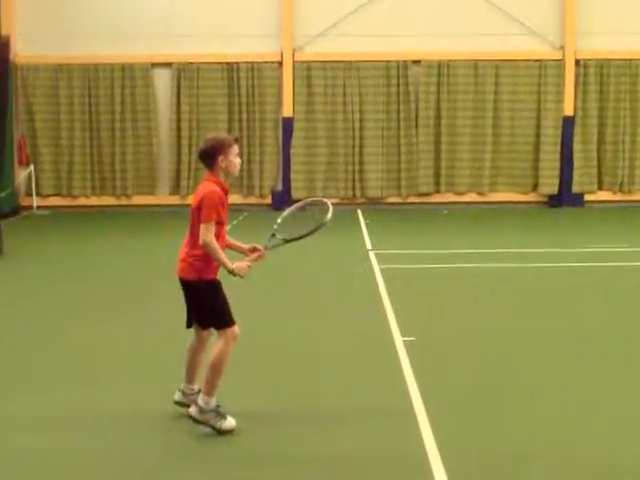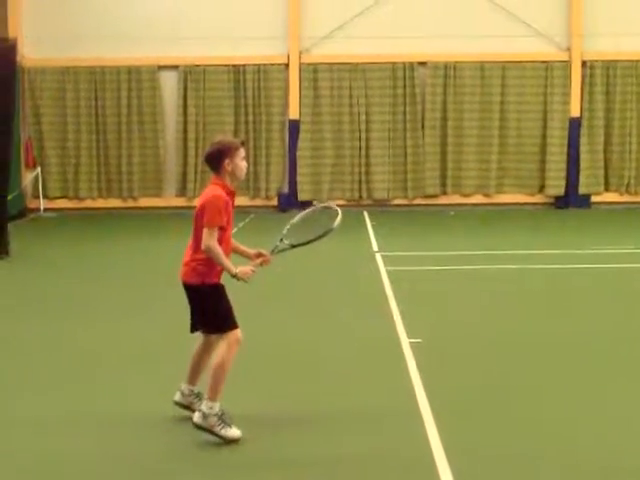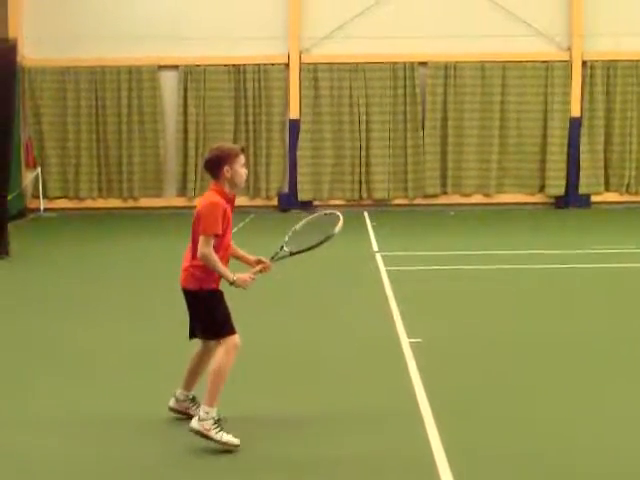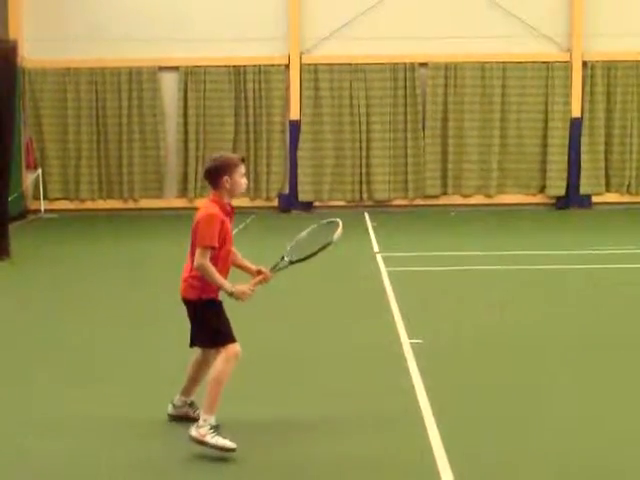
dt=0.2s
person 1, frame 1
left shoulder: (212, 189)
right shoulder: (213, 193)
right elbow: (206, 240)
left wrist: (243, 248)
right wrist: (231, 267)
left hip: (193, 271)
right hip: (200, 272)
left knee: (203, 331)
right knee: (229, 333)
left ankle: (187, 390)
right ankle: (206, 405)
person 1, frame 2
left shoulder: (220, 194)
right shoulder: (217, 197)
right elbow: (209, 244)
left wrist: (249, 253)
right wrist: (235, 270)
left hip: (198, 275)
right hip: (203, 276)
left knee: (212, 337)
right knee: (232, 337)
left ankle: (188, 392)
right ankle: (209, 412)
person 1, frame 3
left shoulder: (222, 201)
right shoulder: (214, 204)
right elbow: (205, 252)
left wrist: (251, 260)
right wrist: (233, 278)
left hip: (199, 282)
right hip: (202, 282)
left knee: (211, 343)
right knee: (230, 342)
left ankle: (182, 398)
right ankle: (207, 418)
person 1, frame 4
left shoulder: (225, 211)
right shoulder: (211, 215)
left elbow: (228, 252)
right elbow: (200, 263)
left wrist: (253, 270)
right wrist: (232, 289)
left hip: (202, 292)
right hip: (201, 292)
left knee: (210, 351)
right knee: (230, 351)
left ankle: (181, 403)
right ankle: (205, 426)
